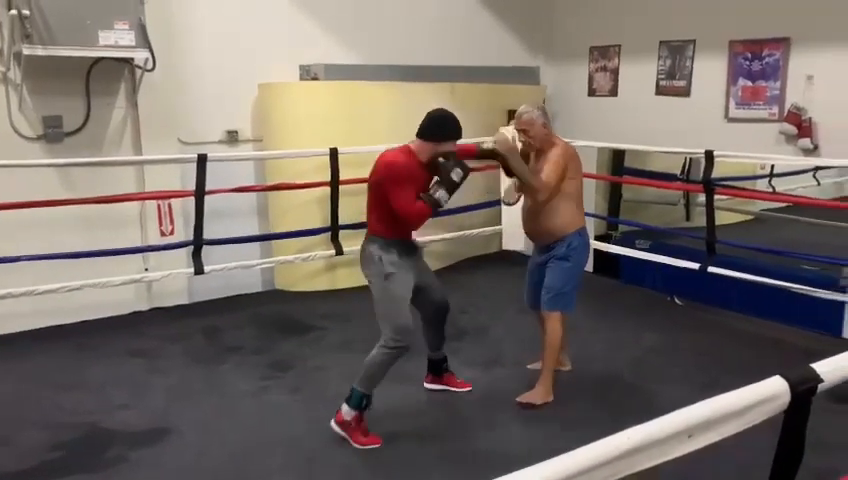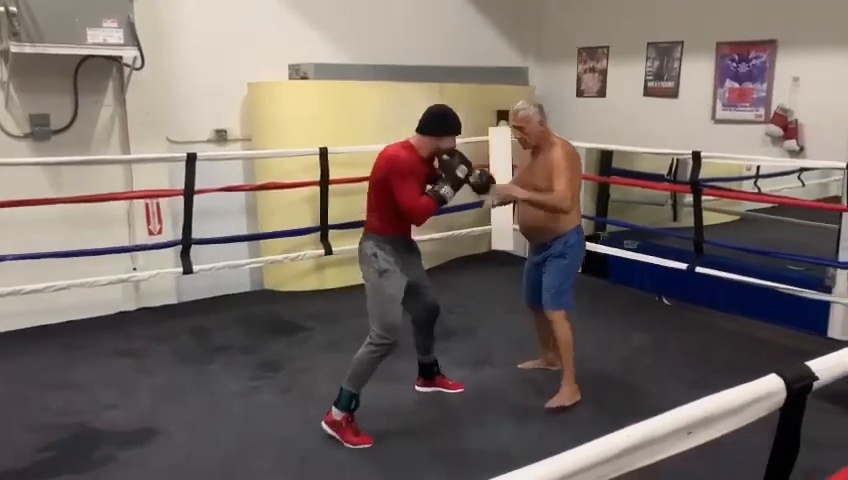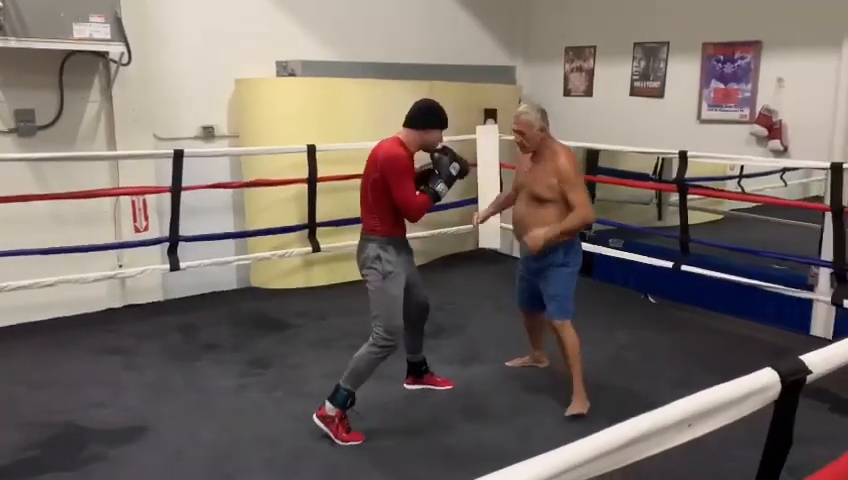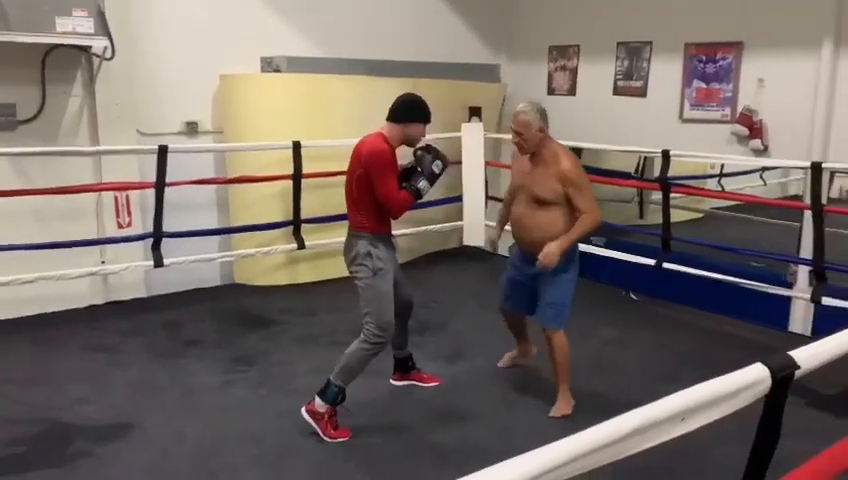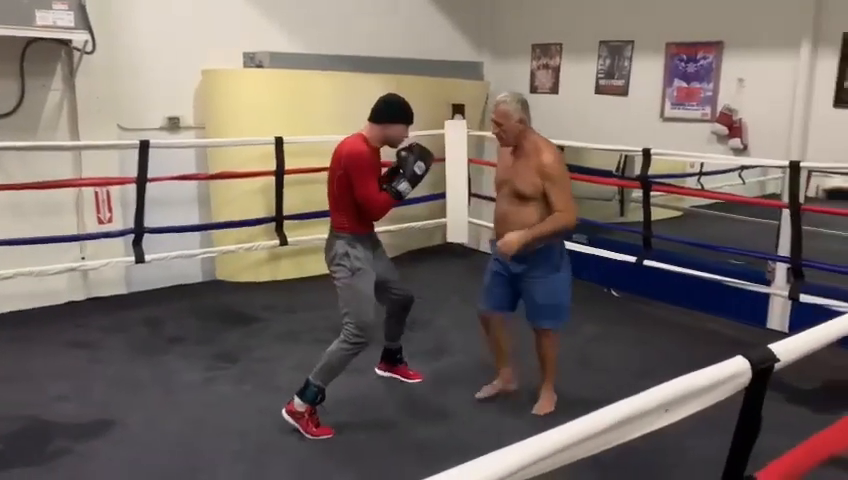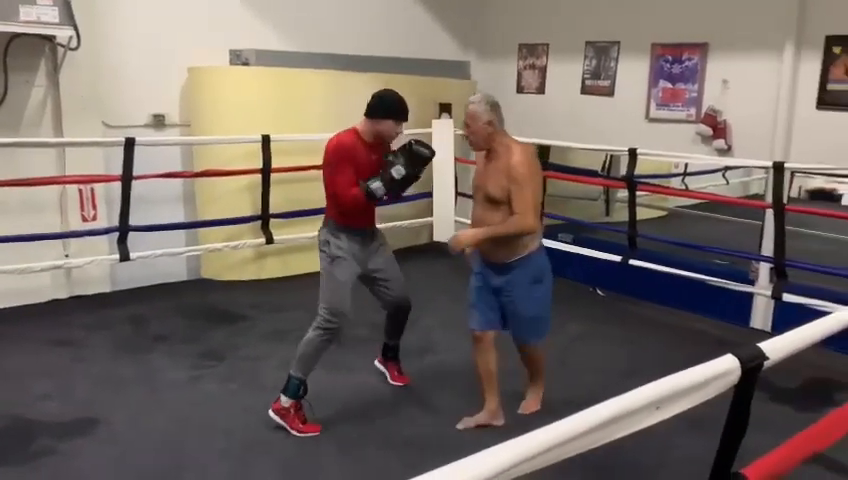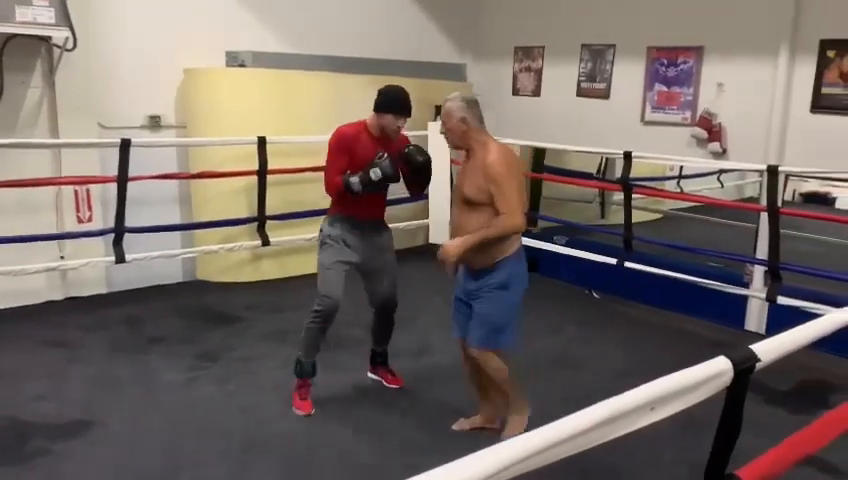
dt=0.2s
person 1, frame 1
left shoulder: (428, 157)
right shoulder: (393, 164)
left elbow: (459, 152)
right elbow: (411, 217)
left wrist: (492, 151)
right wrist: (445, 185)
left hip: (405, 249)
right hip: (383, 254)
left knee: (437, 307)
right knee: (397, 339)
left ankle: (437, 373)
right ankle: (349, 414)
person 1, frame 2
left shoulder: (424, 157)
right shoulder: (397, 158)
left elbow: (431, 180)
right elbow: (416, 212)
left wrist: (467, 175)
right wrist: (450, 183)
left hip: (404, 246)
right hip: (381, 251)
left knee: (427, 309)
right knee: (385, 336)
left ankle: (428, 376)
right ankle: (339, 414)
person 1, frame 3
left shoulder: (401, 152)
right shoulder: (392, 155)
right elbow: (413, 210)
left wrist: (432, 173)
right wrist: (442, 179)
left hip: (396, 245)
right hip: (381, 250)
left knee: (418, 307)
right knee: (387, 336)
left ankle: (417, 373)
right ankle: (332, 409)
person 1, frame 4
left shoulder: (380, 146)
right shoulder: (377, 151)
right elbow: (394, 206)
left wrist: (413, 171)
right wrist: (425, 177)
left hip: (380, 242)
right hip: (369, 246)
left knee: (403, 304)
right knee: (378, 332)
left ankle: (404, 369)
right ankle: (321, 406)
person 1, frame 5
left shoulder: (367, 149)
right shoulder: (356, 152)
right elbow: (375, 208)
left wrist: (397, 171)
right wrist: (408, 178)
left hip: (367, 243)
right hip: (349, 248)
left knee: (401, 298)
right knee: (358, 332)
left ankle: (391, 361)
right ankle: (301, 405)
person 1, frame 6
left shoulder: (381, 145)
right shoulder: (341, 145)
left elbow: (393, 192)
right elbow: (346, 199)
left wrist: (410, 168)
right wrist: (387, 179)
left hip: (370, 237)
right hip: (340, 239)
left knee: (400, 301)
right knee: (332, 320)
left ankle: (389, 359)
right ankle: (287, 402)
person 1, frame 7
left shoulder: (400, 142)
right shoulder: (345, 136)
left elbow: (416, 191)
right elbow: (333, 186)
left wrist: (420, 170)
right wrist: (371, 175)
left hip: (377, 232)
right hip: (340, 230)
left knee: (386, 302)
right knee: (327, 303)
left ankle: (378, 364)
right ankle: (302, 379)
person 2, frame 1
left shoulder: (560, 153)
right shoulder: (532, 153)
left elbow: (541, 193)
right elbow: (518, 191)
left wrist: (512, 157)
right wrist: (512, 176)
left hip: (568, 245)
right hip: (543, 245)
left knee: (551, 311)
right knee: (540, 306)
left ankle: (544, 387)
right ankle: (559, 358)
person 2, frame 2
left shoulder: (560, 153)
right shoulder: (531, 152)
left elbow: (564, 203)
right elbow: (522, 190)
left wrist: (519, 192)
right wrist: (505, 191)
left hip: (563, 244)
right hip: (538, 244)
left knee: (555, 312)
right knee: (536, 305)
left ankle: (569, 387)
right ankle: (549, 357)
person 2, frame 3
left shoulder: (563, 161)
right shoulder: (526, 157)
left elbow: (586, 213)
right elbow: (514, 192)
left wrist: (547, 232)
right wrist: (489, 211)
left hip: (560, 253)
right hip: (531, 251)
left knee: (560, 321)
right knee: (529, 307)
left ankle: (579, 394)
right ankle: (537, 355)
person 2, frame 4
left shoulder: (565, 165)
right shoulder: (521, 156)
left elbow: (592, 215)
left wrist: (560, 245)
right wrist: (499, 226)
left hip: (556, 260)
right hip: (521, 253)
left knee: (552, 328)
right knee: (510, 309)
left ankle: (565, 394)
right ankle: (523, 348)
person 2, frame 5
left shoulder: (546, 158)
right shoulder: (505, 150)
left elbow: (567, 215)
left wrist: (524, 237)
left hip: (541, 256)
right hip: (505, 252)
left knee: (543, 327)
right knee: (489, 314)
left ankle: (547, 390)
right ankle: (505, 376)
person 2, frame 6
left shoulder: (518, 160)
right shoulder: (485, 156)
left elbow: (527, 222)
left wrist: (477, 235)
left hip: (523, 267)
right hip: (485, 265)
left knee: (525, 338)
right knee: (482, 335)
left ankle: (536, 386)
right ankle: (492, 408)
person 2, frame 7
left shoulder: (496, 159)
right shoulder: (471, 156)
left elbow: (514, 221)
left wrist: (464, 242)
right wrist: (458, 252)
left hip: (500, 272)
right hip: (470, 270)
left knee: (482, 350)
right knee: (468, 345)
left ankle: (517, 407)
right ankle: (488, 411)
